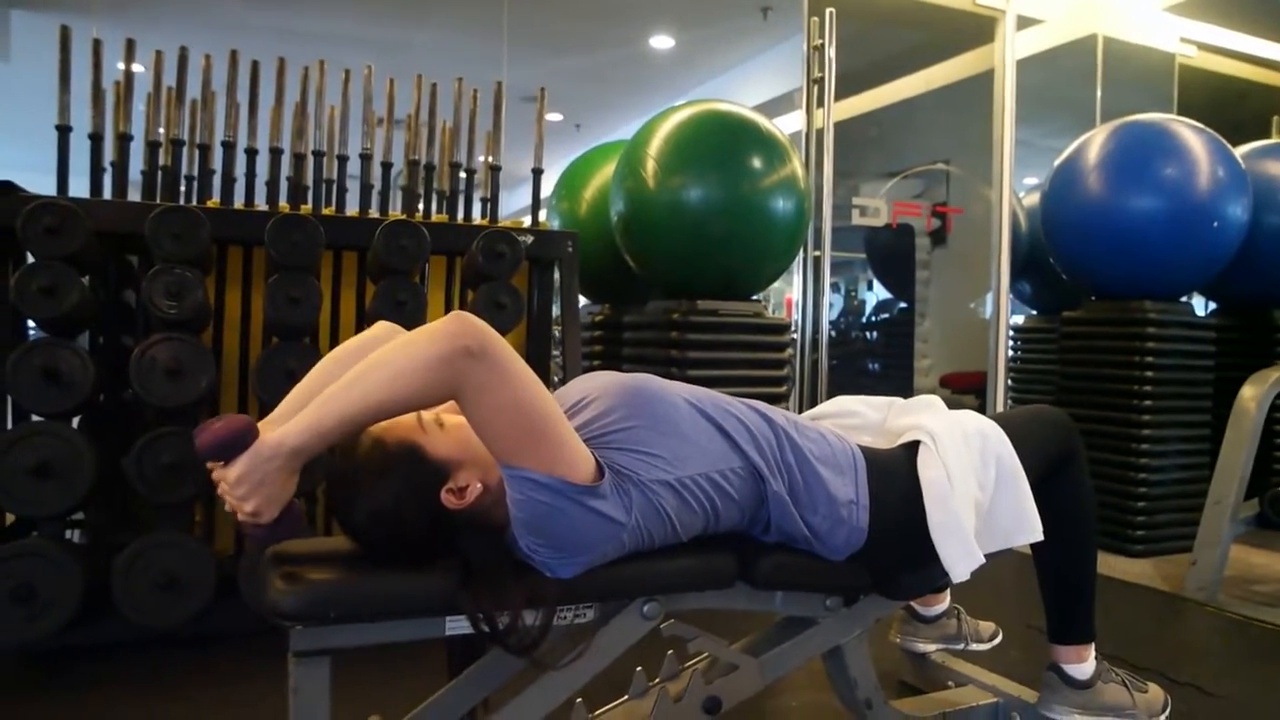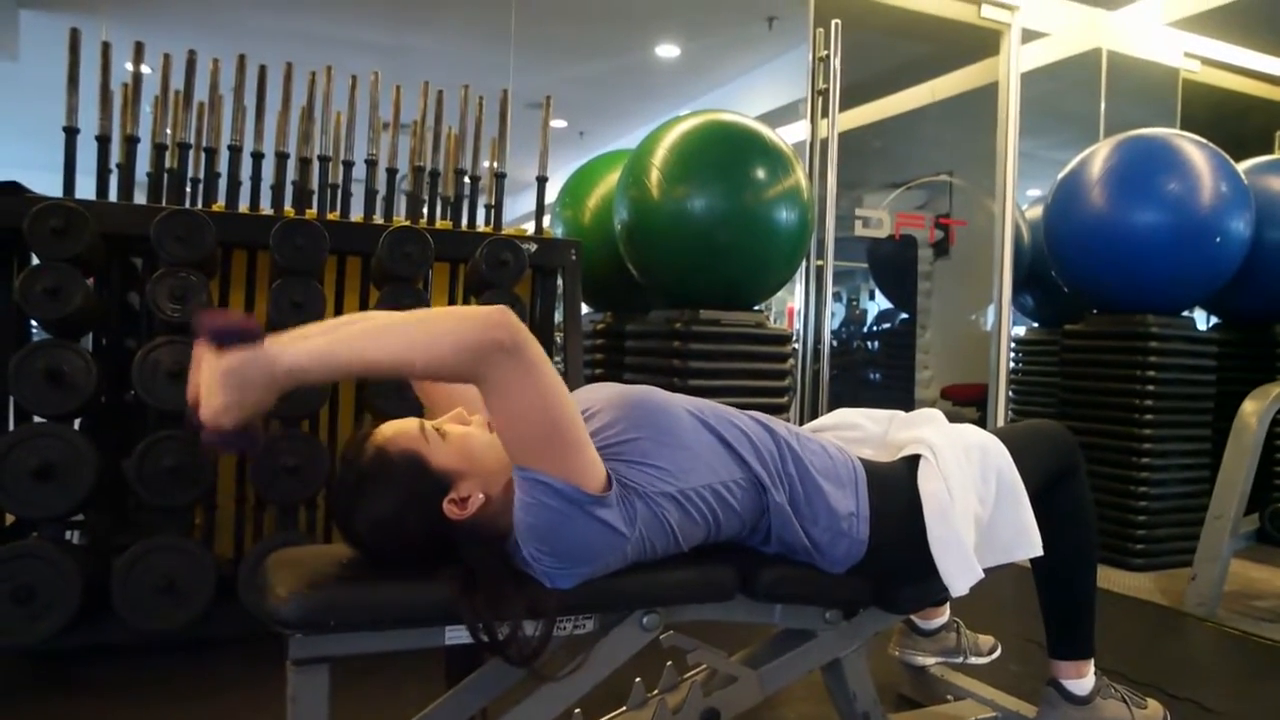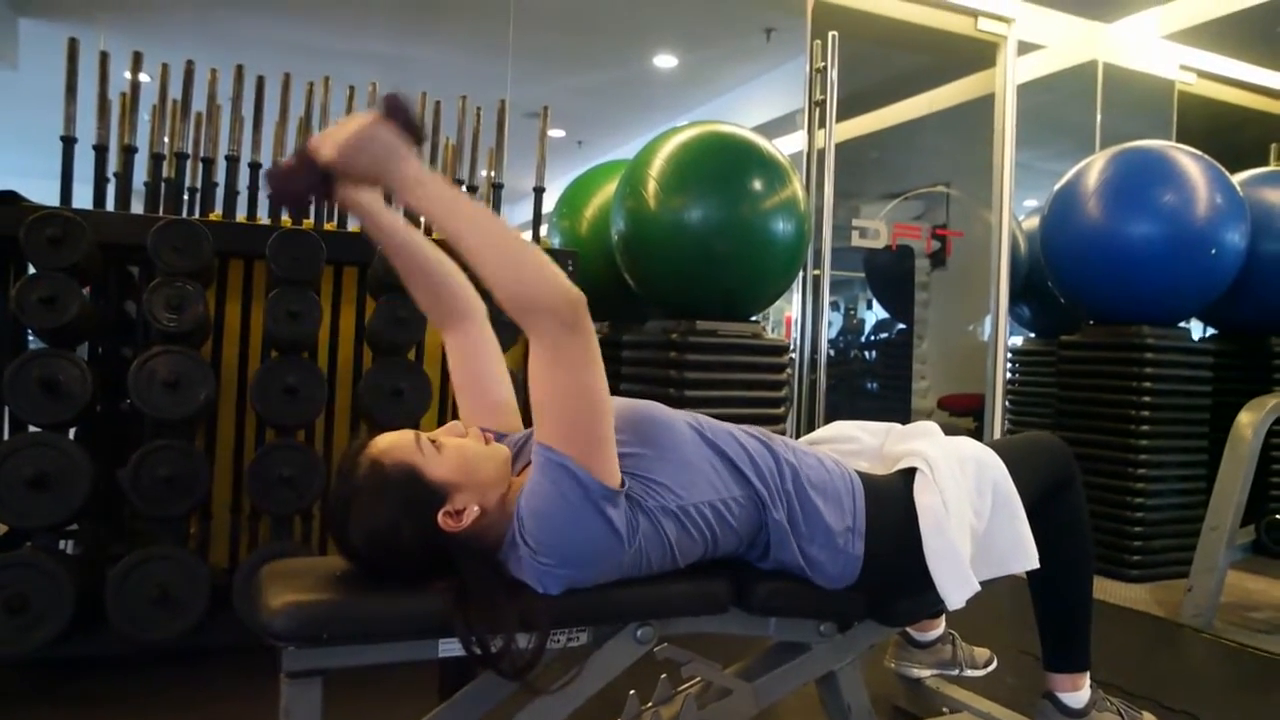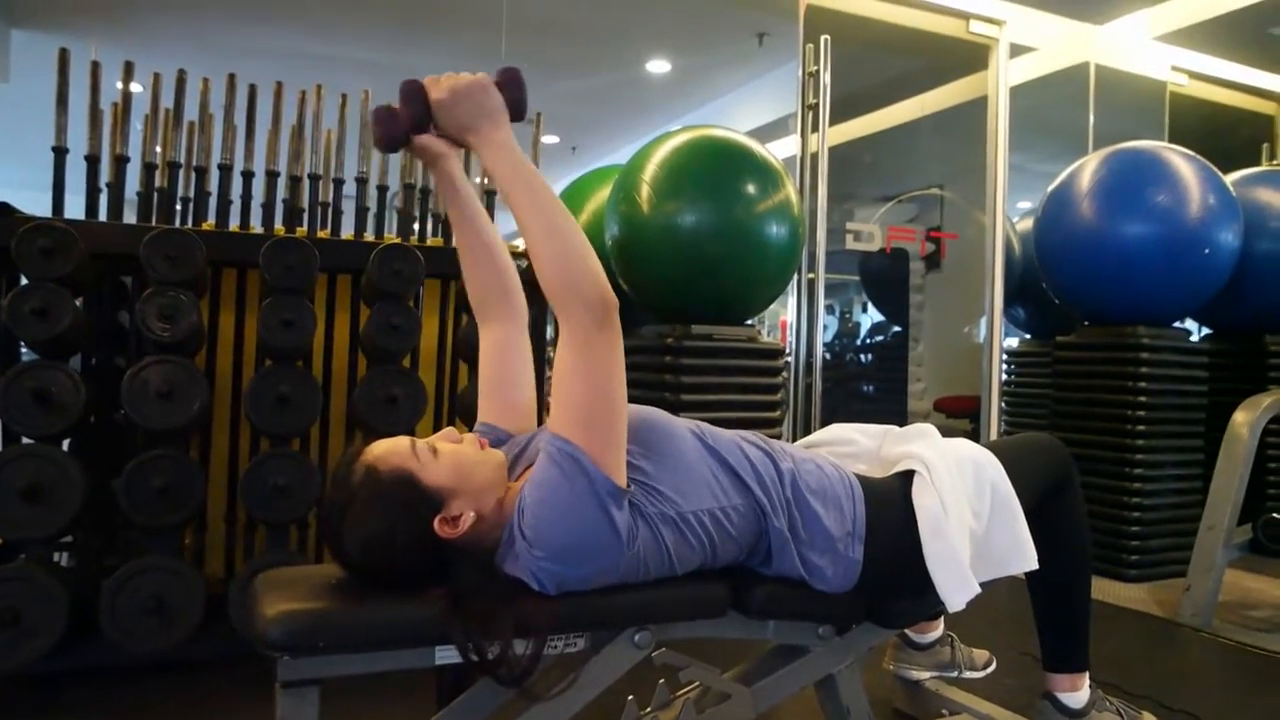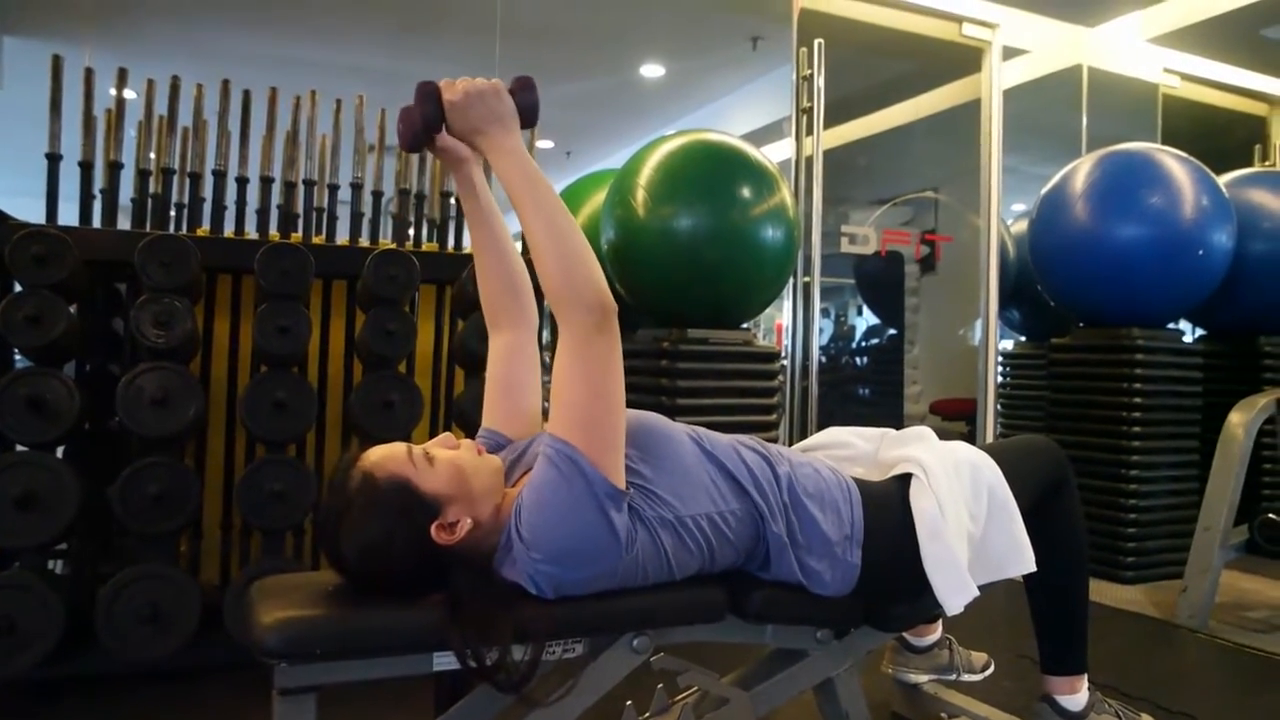
dt=0.4s
person 1, frame 1
left shoulder: (505, 479)
right shoulder: (559, 516)
left elbow: (390, 337)
right elbow: (462, 342)
left wrist: (272, 426)
right wrist: (282, 450)
right hip: (853, 505)
left knee: (924, 416)
right knee: (1052, 432)
left ankle: (928, 613)
person 1, frame 2
left shoulder: (501, 484)
right shoulder: (558, 527)
left elbow: (452, 352)
right elbow: (497, 338)
left wrist: (270, 356)
right wrist: (271, 360)
right hip: (849, 517)
left knee: (924, 428)
right knee: (1052, 448)
left ankle: (928, 626)
person 1, frame 3
left shoulder: (496, 467)
right shoulder: (559, 528)
left elbow: (462, 319)
right elbow: (559, 312)
left wrist: (369, 207)
right wrist: (399, 171)
right hip: (850, 532)
left knee: (924, 446)
right knee: (1049, 461)
left ankle: (923, 637)
person 1, frame 4
left shoulder: (505, 472)
right shoulder: (564, 525)
left elbow: (503, 314)
right elbow: (590, 310)
left wrist: (447, 172)
right wrist: (491, 142)
right hip: (847, 535)
left knee: (921, 443)
right knee: (1047, 461)
left ankle: (922, 639)
person 1, frame 5
left shoulder: (505, 473)
right shoulder: (562, 531)
left elbow: (514, 319)
right elbow: (590, 314)
left wrist: (468, 176)
right wrist: (502, 146)
right hip: (846, 539)
left knee: (921, 446)
right knee: (1045, 463)
left ankle: (922, 641)
